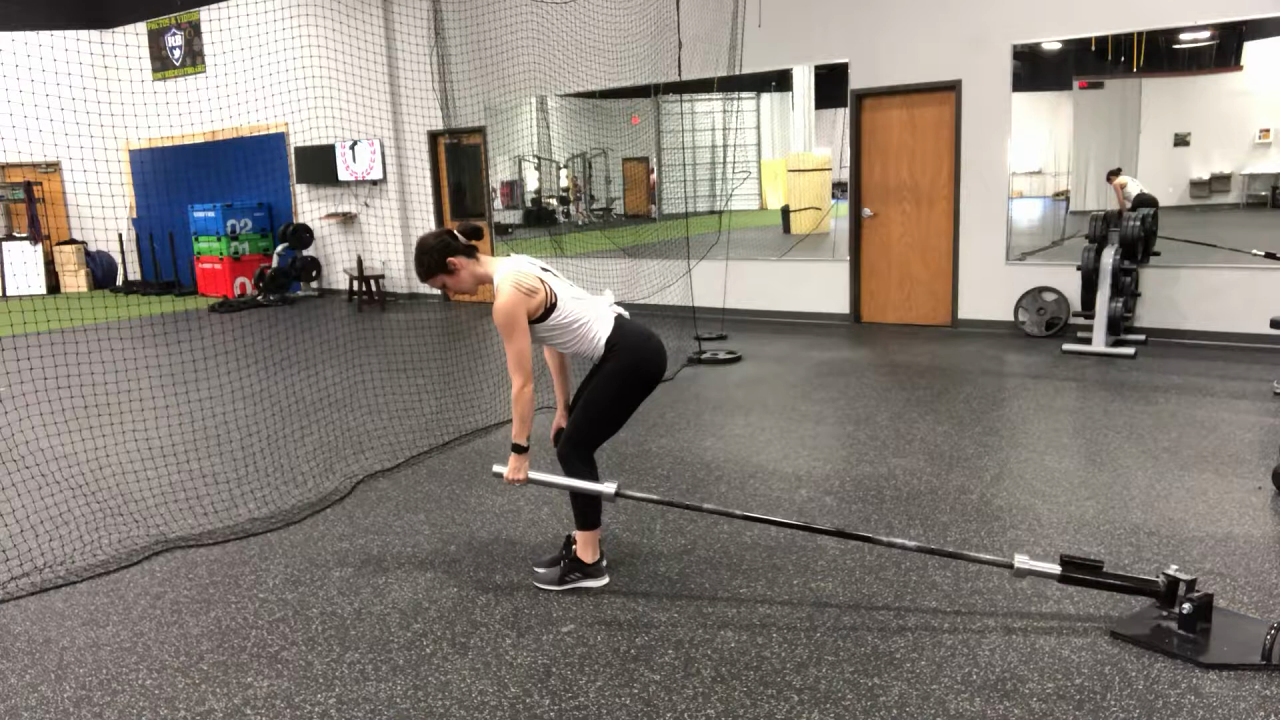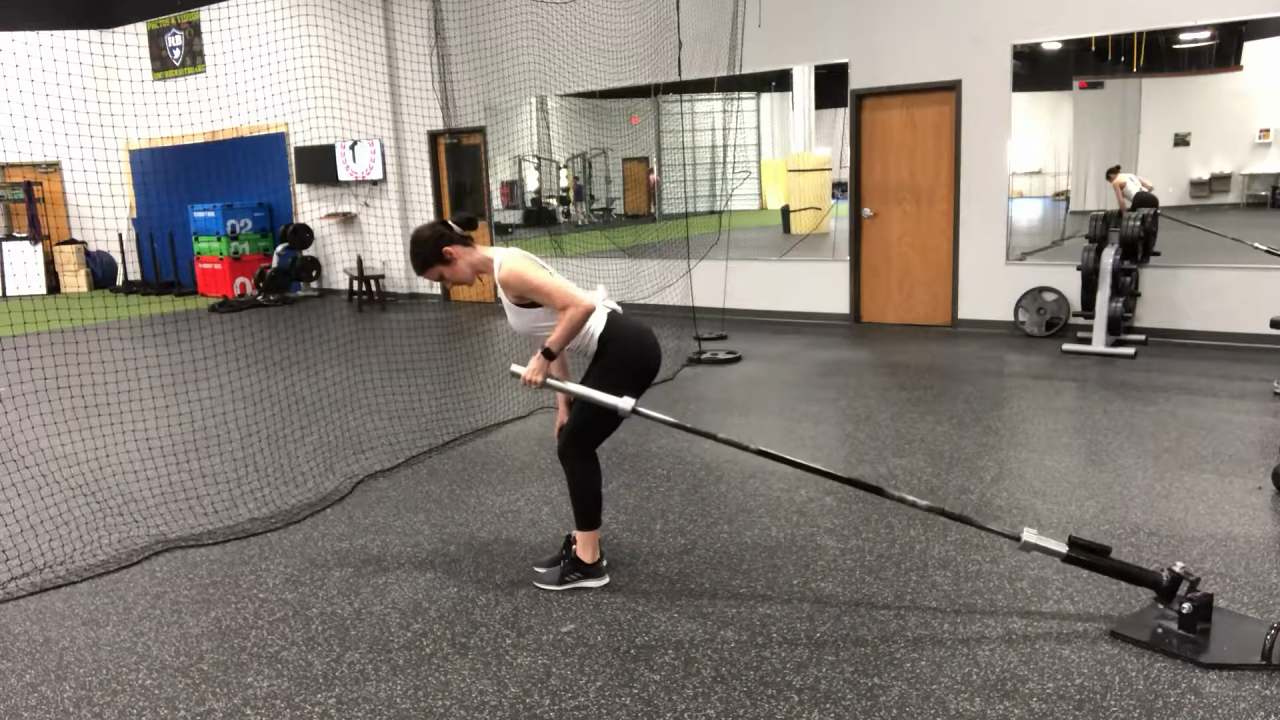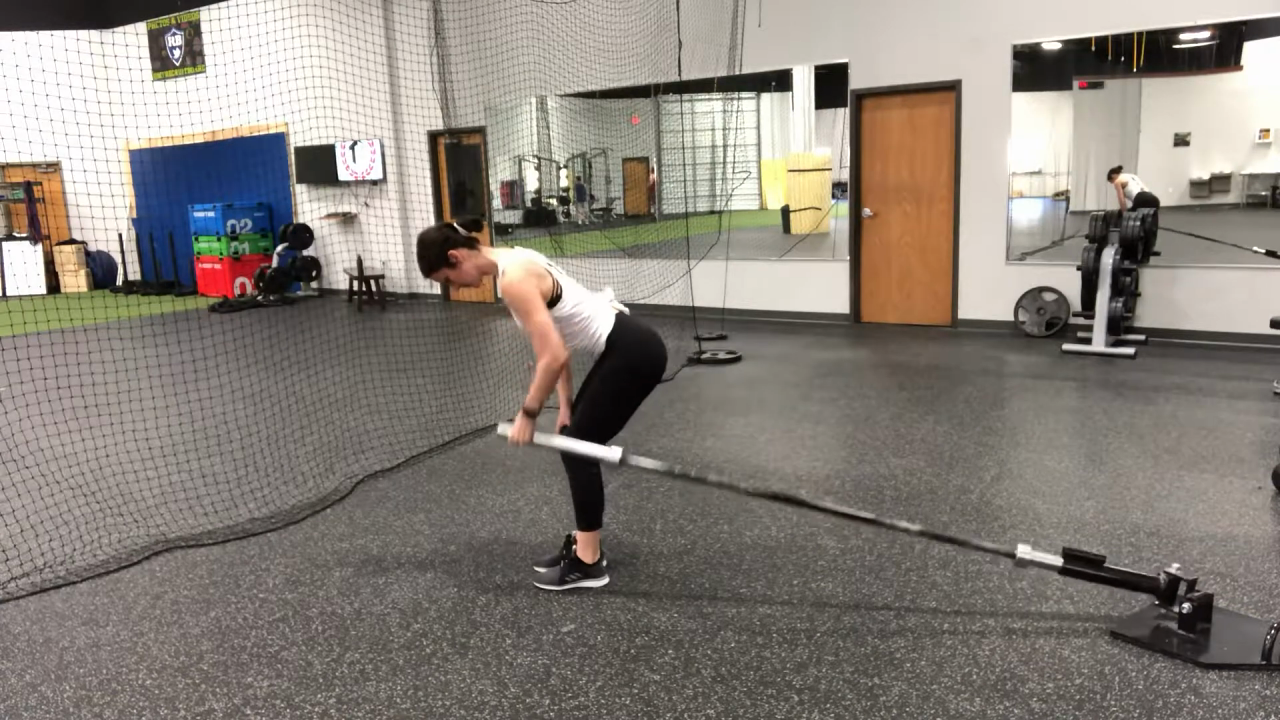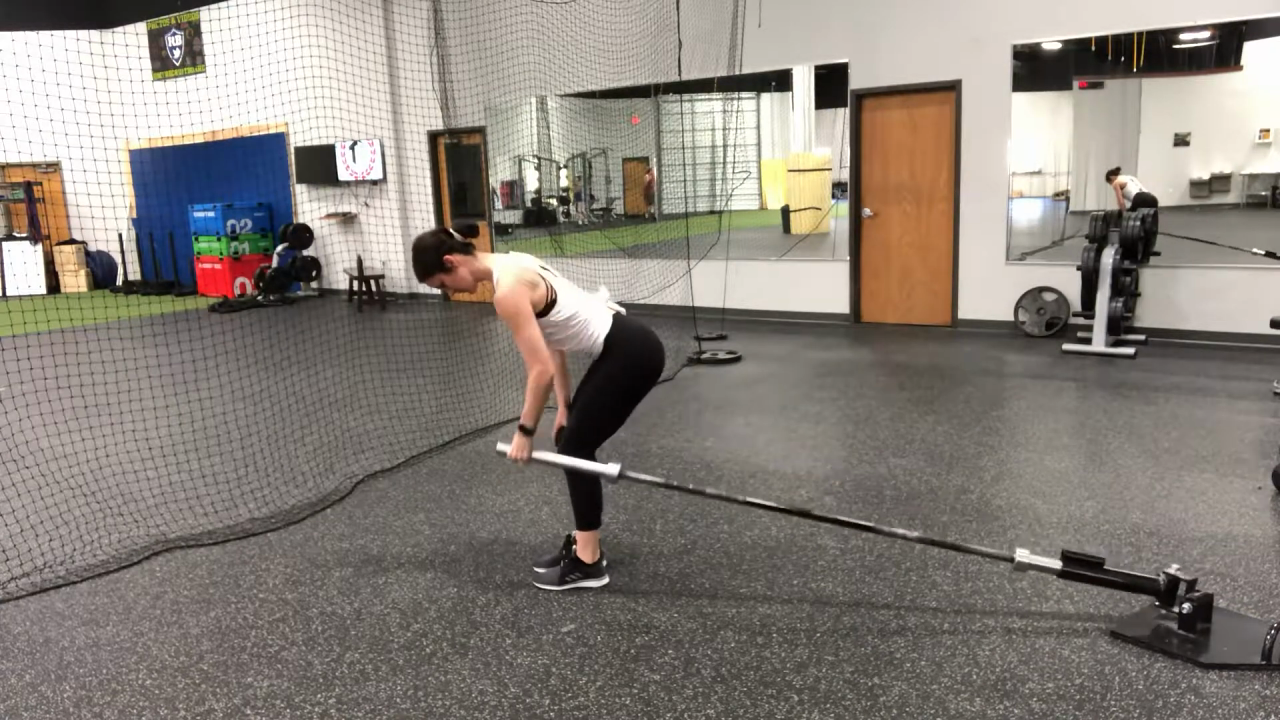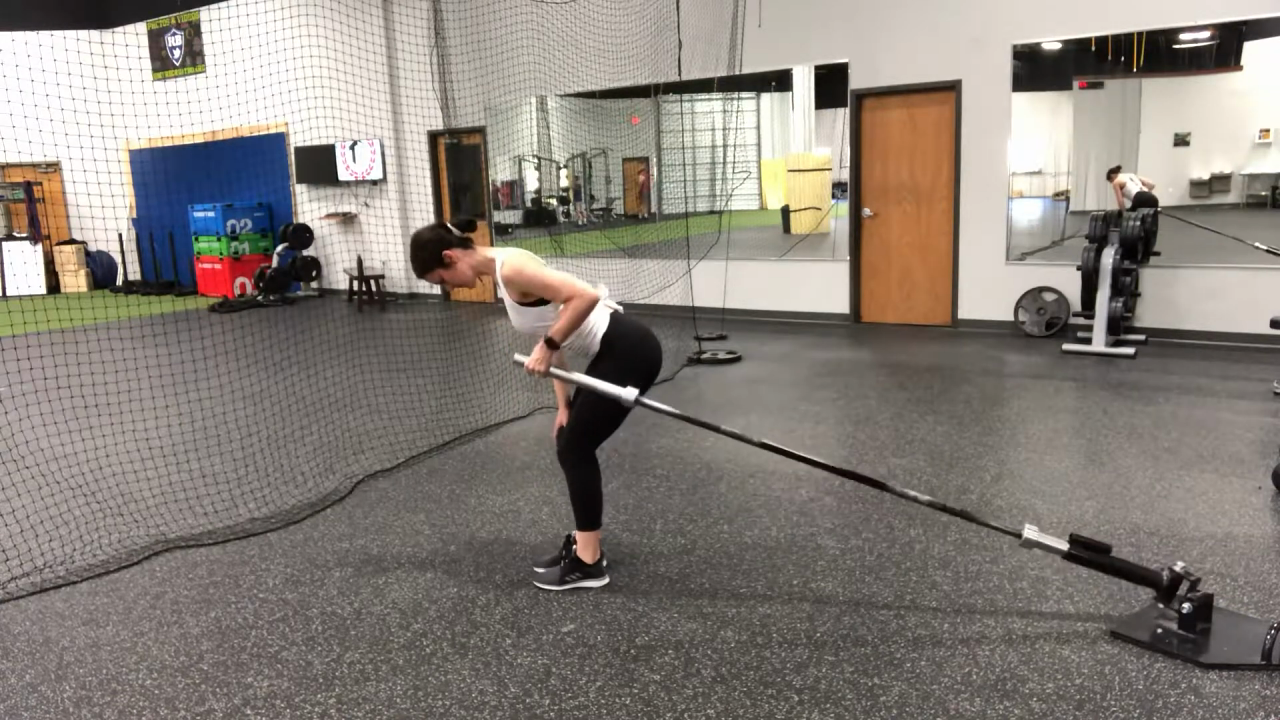
dt=1s
person 1, frame 1
left shoulder: (508, 296)
right shoulder: (514, 268)
left elbow: (523, 383)
left wrist: (519, 451)
right wrist: (563, 409)
left hip: (634, 355)
right hip: (624, 348)
left knee: (573, 449)
right knee: (569, 441)
left ankle: (588, 563)
right ankle: (583, 543)
person 1, frame 2
left shoulder: (509, 271)
right shoulder: (507, 265)
left elbow: (582, 306)
right elbow: (553, 329)
left wrist: (541, 359)
right wrist: (565, 402)
left hip: (627, 350)
right hip: (619, 346)
left knee: (574, 448)
right knee: (574, 444)
left ankle: (588, 564)
right ankle: (583, 543)
person 1, frame 3
left shoulder: (513, 277)
right shoulder: (515, 264)
left elbow: (555, 355)
right elbow: (558, 344)
left wrist: (527, 416)
right wrist: (566, 406)
left hip: (633, 352)
right hip: (622, 348)
right knee: (574, 442)
left ankle: (588, 563)
right ankle: (583, 543)
person 1, frame 4
left shoulder: (508, 289)
right shoulder: (511, 265)
left elbow: (539, 371)
right elbow: (553, 335)
left wrist: (524, 432)
right wrist: (564, 406)
left hip: (632, 354)
right hip: (621, 346)
left knee: (575, 447)
right knee: (570, 439)
left ankle: (588, 562)
right ankle: (583, 542)
person 1, frame 5
left shoulder: (511, 269)
right shoulder: (506, 267)
left elbow: (585, 296)
right elbow: (553, 322)
left wrist: (547, 348)
right wrist: (565, 404)
left hip: (629, 351)
right hip: (616, 348)
left knee: (575, 448)
right knee: (572, 443)
left ankle: (589, 563)
right ankle: (583, 543)
